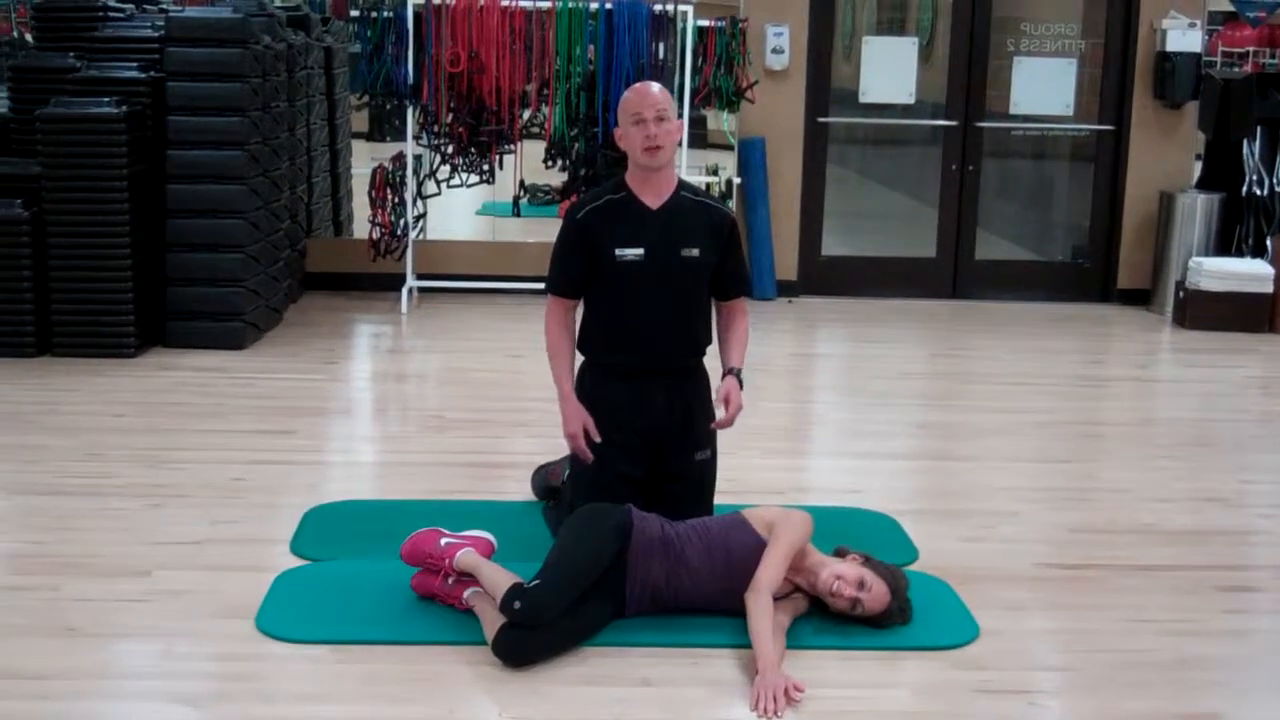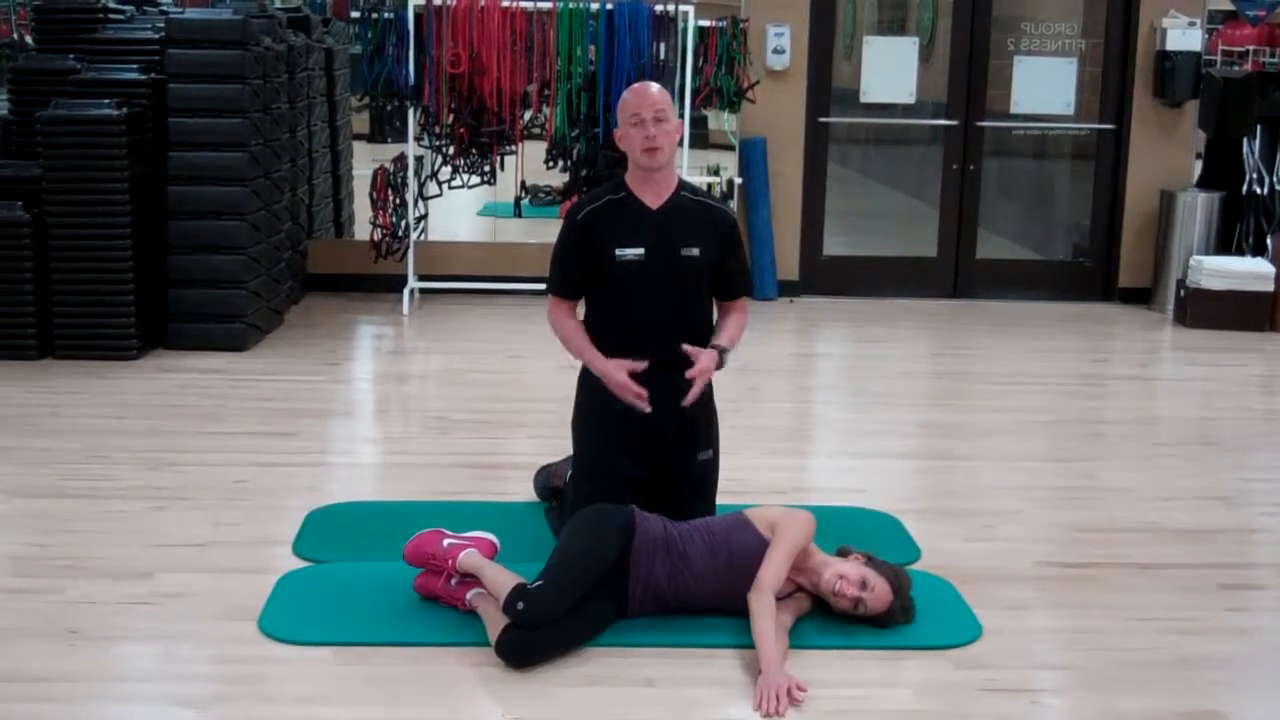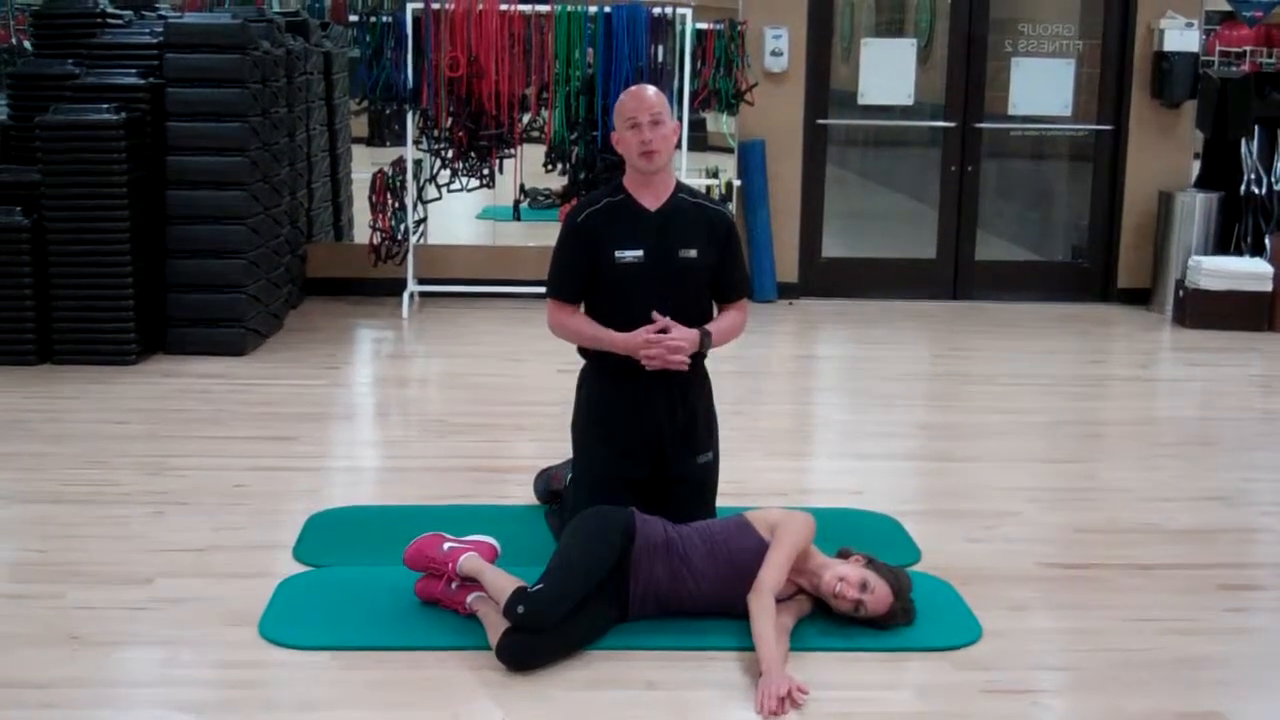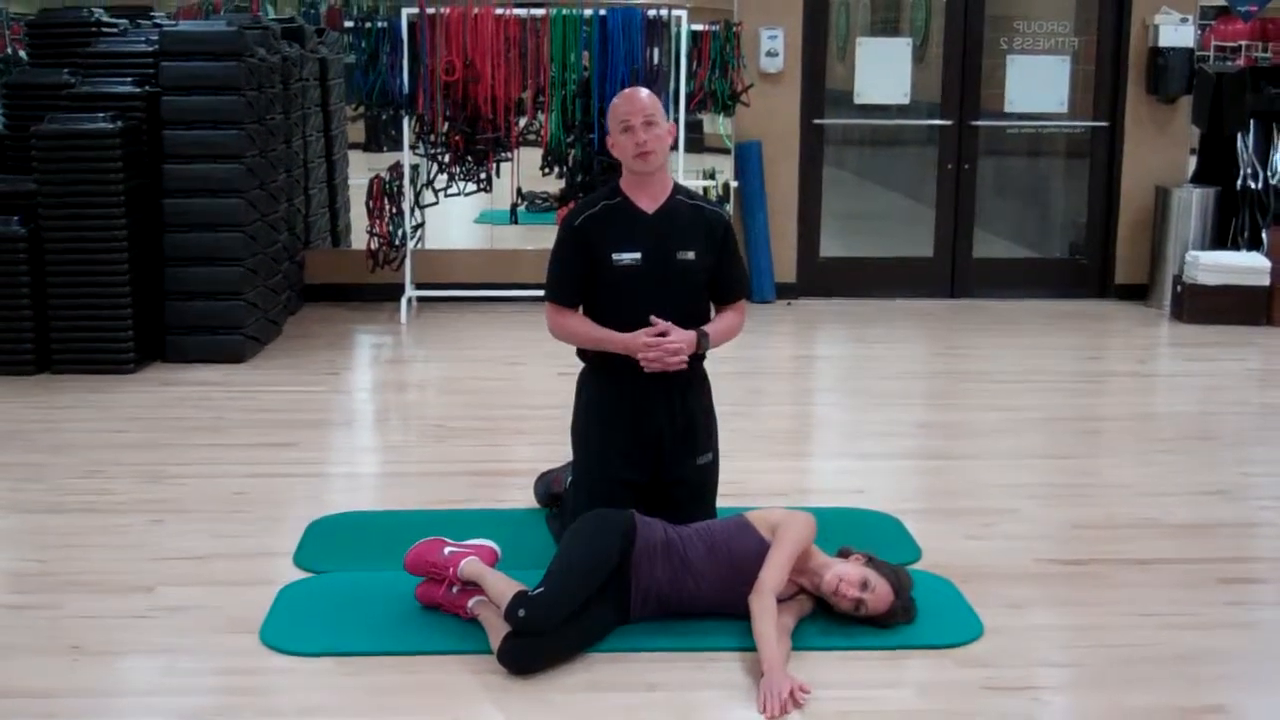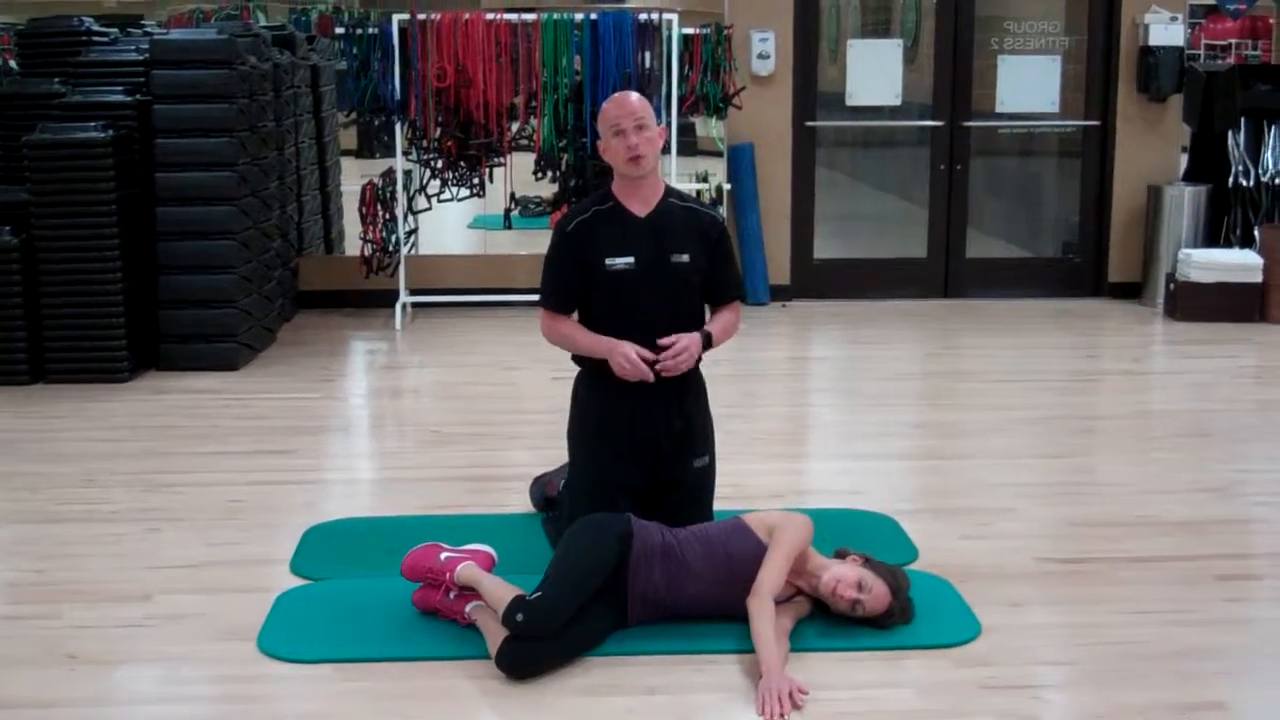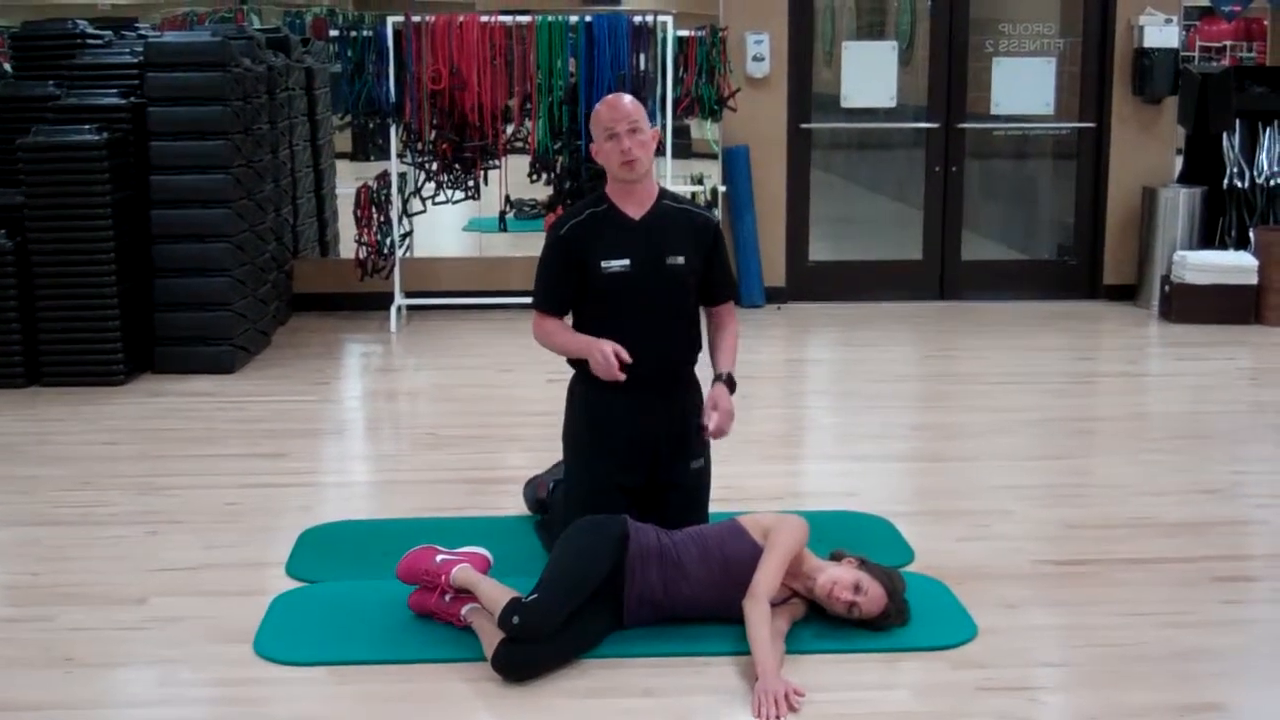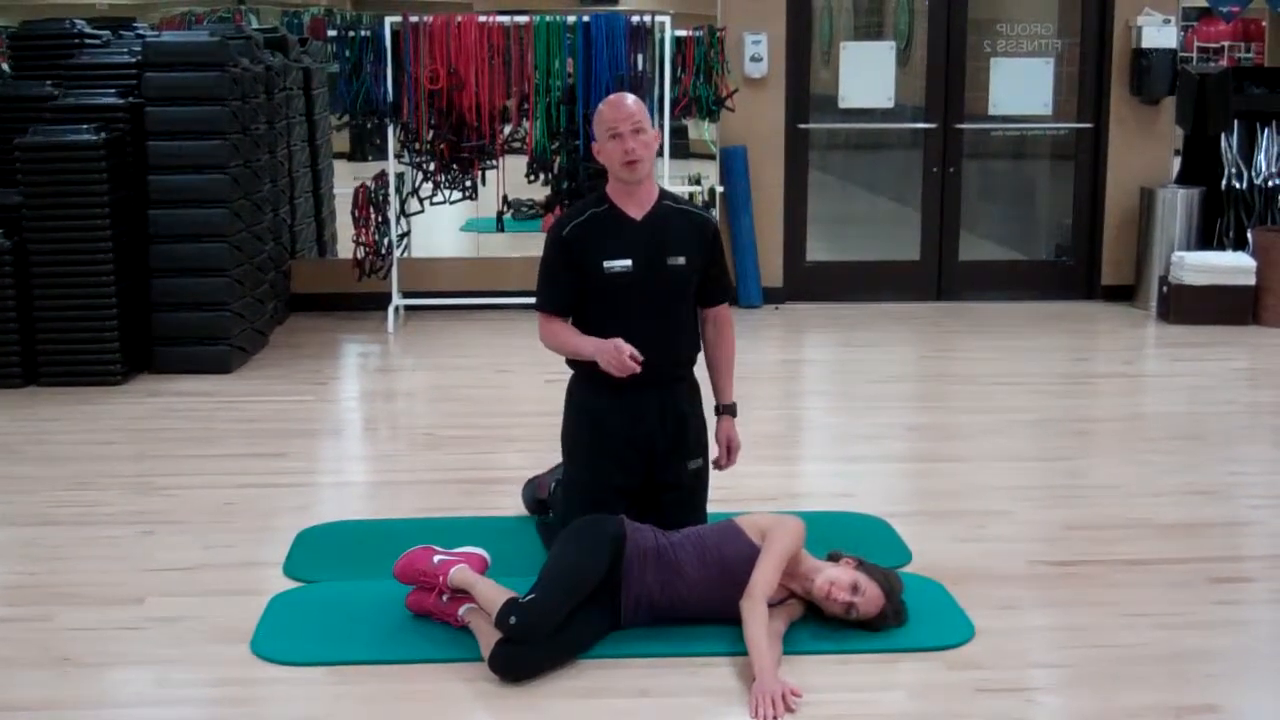
dt=0.3s
person 1, frame 1
left shoulder: (796, 601)
right shoulder: (797, 524)
left elbow: (771, 620)
right elbow: (758, 592)
left wrist: (768, 670)
right wrist: (769, 668)
left hip: (623, 597)
right hip: (616, 534)
left knee: (515, 647)
right knee: (532, 608)
left ankle: (466, 589)
right ankle: (461, 553)
person 1, frame 2
left shoulder: (799, 603)
right shoulder: (800, 523)
left elbow: (773, 621)
right elbow: (760, 592)
left wrist: (772, 669)
right wrist: (771, 670)
left hip: (626, 600)
right hip: (619, 534)
left knee: (519, 649)
right knee: (535, 608)
left ankle: (469, 590)
right ankle: (464, 554)
person 1, frame 3
left shoulder: (799, 604)
right shoulder: (799, 526)
left elbow: (774, 623)
right elbow: (760, 594)
left wrist: (772, 672)
right wrist: (772, 671)
left hip: (626, 602)
right hip: (619, 536)
left knee: (520, 653)
right knee: (536, 612)
left ankle: (470, 594)
right ankle: (463, 558)
person 1, frame 4
left shoulder: (800, 604)
right shoulder: (800, 525)
left elbow: (775, 622)
right elbow: (760, 595)
left wrist: (774, 672)
right wrist: (774, 671)
left hip: (627, 605)
right hip: (619, 539)
right knee: (537, 614)
left ankle: (471, 598)
right ankle: (465, 562)
person 1, frame 5
left shoulder: (798, 605)
right shoulder: (797, 527)
left elbow: (774, 626)
right elbow: (759, 597)
left wrist: (772, 674)
right wrist: (773, 672)
left hip: (625, 609)
right hip: (617, 543)
right knee: (536, 620)
left ankle: (468, 604)
right ankle: (462, 566)
person 1, frame 6
left shoulder: (794, 606)
right shoulder: (793, 529)
left elbow: (770, 626)
right elbow: (755, 598)
left wrist: (769, 675)
right wrist: (768, 674)
left hip: (623, 610)
right hip: (612, 545)
right knee: (531, 621)
left ankle: (465, 606)
right ankle: (458, 569)
person 1, frame 7
left shoulder: (791, 608)
right shoulder: (790, 530)
left elbow: (767, 628)
right elbow: (752, 600)
left wrist: (766, 676)
right wrist: (766, 676)
left hip: (619, 612)
right hip: (610, 547)
right knee: (529, 622)
left ankle: (461, 606)
right ankle: (455, 570)
person 2, frame 1
left shoulder: (714, 218)
right shoulder: (589, 216)
left elbow: (732, 308)
right elbow: (560, 310)
left wrist: (732, 372)
right wrist: (567, 399)
left hip: (686, 394)
right hip: (607, 392)
right ankle: (561, 481)
person 2, frame 2
left shoulder: (714, 217)
right shoulder: (589, 216)
left elbow: (735, 307)
right elbow: (560, 309)
left wrist: (716, 353)
right wrist: (600, 365)
left hip: (687, 395)
right hip: (609, 394)
right ankle: (563, 485)
person 2, frame 3
left shoulder: (712, 219)
right shoulder: (588, 219)
left elbow: (736, 311)
right elbow: (560, 315)
left wrist: (697, 338)
right wrist: (626, 343)
left hip: (686, 395)
right hip: (609, 394)
right ankle: (563, 487)
person 2, frame 4
left shoulder: (710, 221)
right shoulder: (585, 222)
left elbow: (734, 312)
right elbow: (559, 319)
left wrist: (695, 339)
right wrist: (628, 342)
left hip: (685, 397)
right hip: (608, 396)
right ankle: (565, 489)
person 2, frame 5
left shoulder: (703, 223)
right shoulder: (578, 227)
left elbow: (729, 310)
right elbow: (553, 322)
left wrist: (702, 339)
right wrist: (611, 349)
left hip: (683, 401)
right hip: (605, 402)
right ankle: (563, 492)
person 2, frame 6
left shoulder: (697, 224)
right shoulder: (572, 231)
left elbow: (722, 313)
right elbow: (544, 323)
left wrist: (723, 379)
right wrist: (590, 347)
left hip: (678, 403)
right hip: (601, 405)
right ankle: (555, 492)
person 2, frame 7
left shoulder: (696, 225)
right shoulder: (572, 231)
left elbow: (716, 319)
right elbow: (550, 327)
left wrist: (726, 410)
right wrist: (599, 348)
left hip: (678, 403)
right hip: (600, 406)
right ankle: (554, 493)
